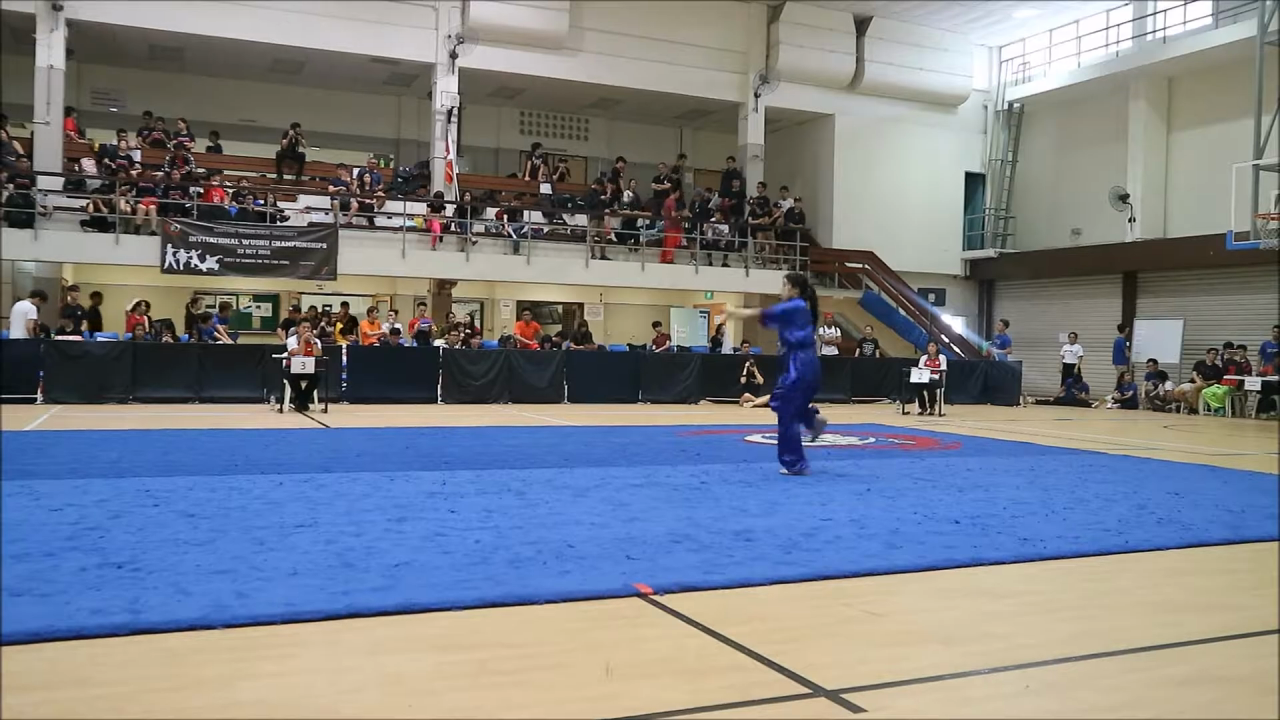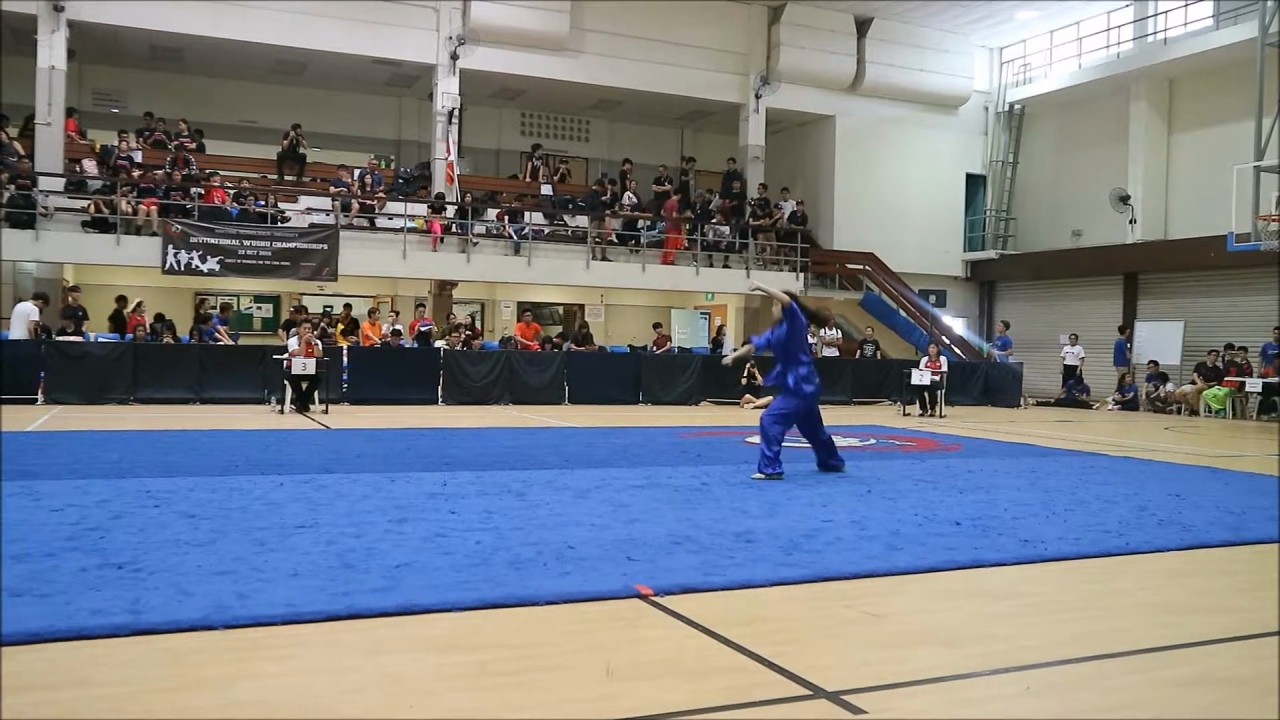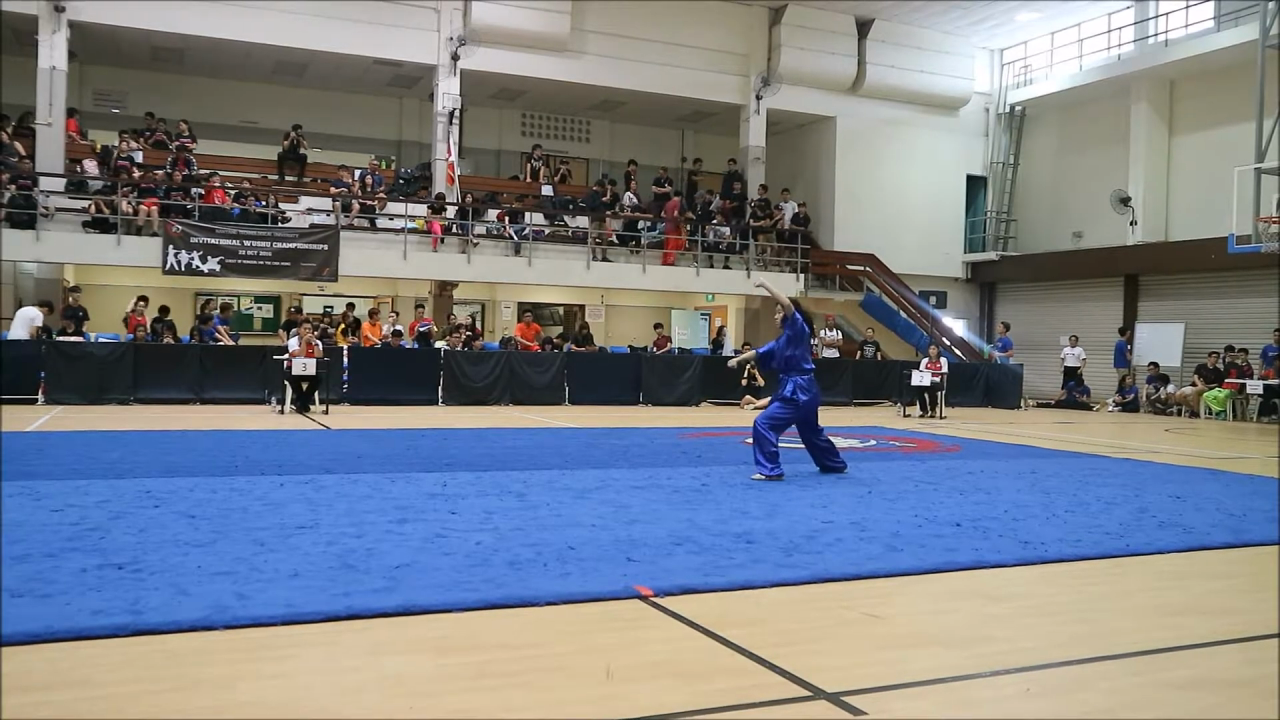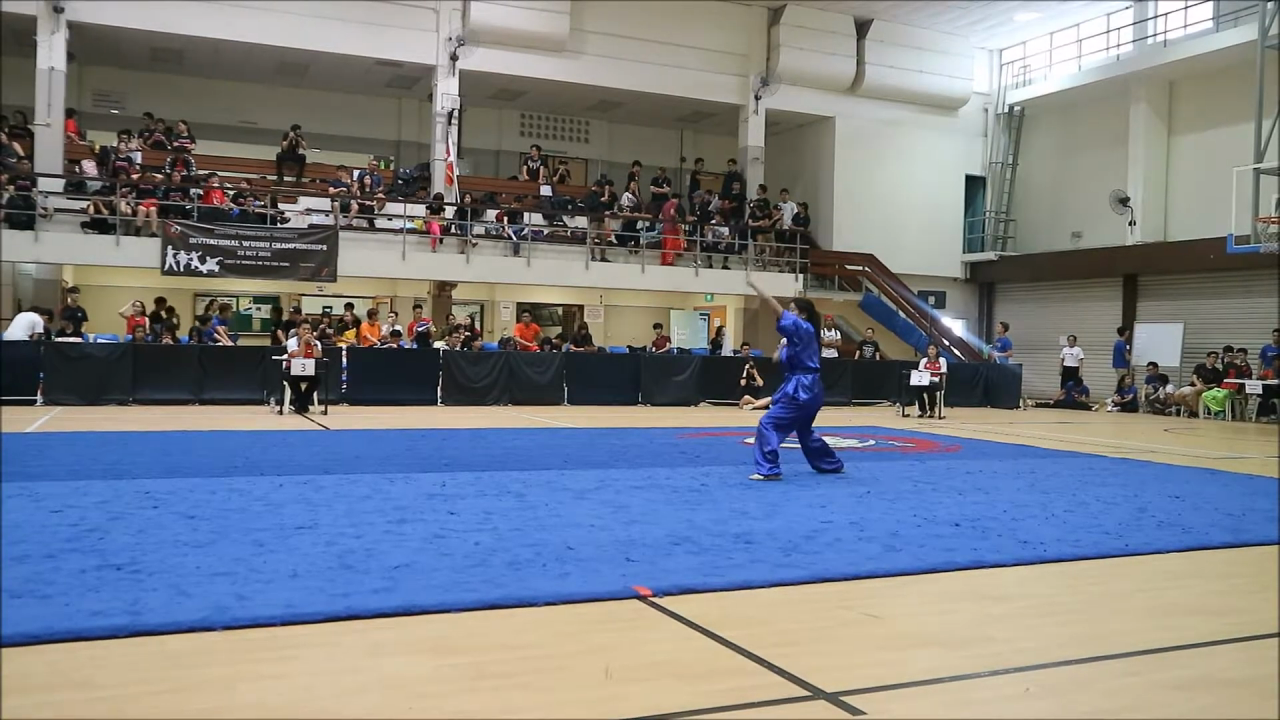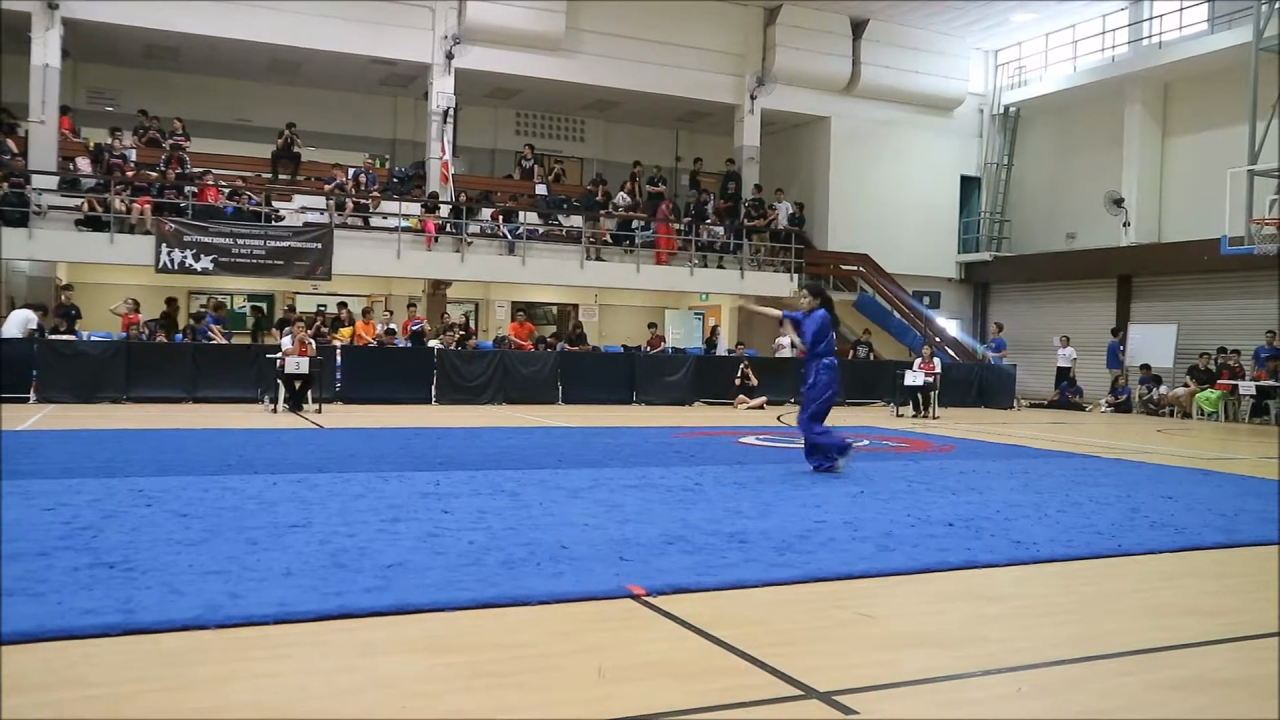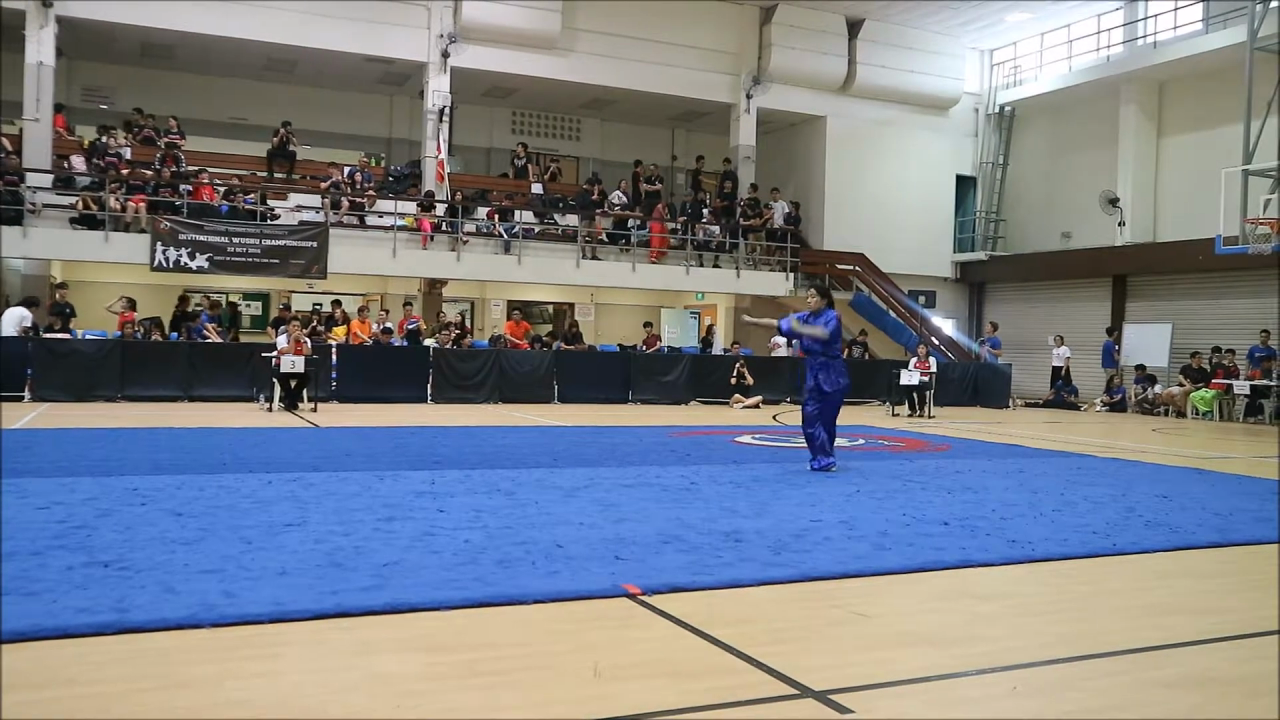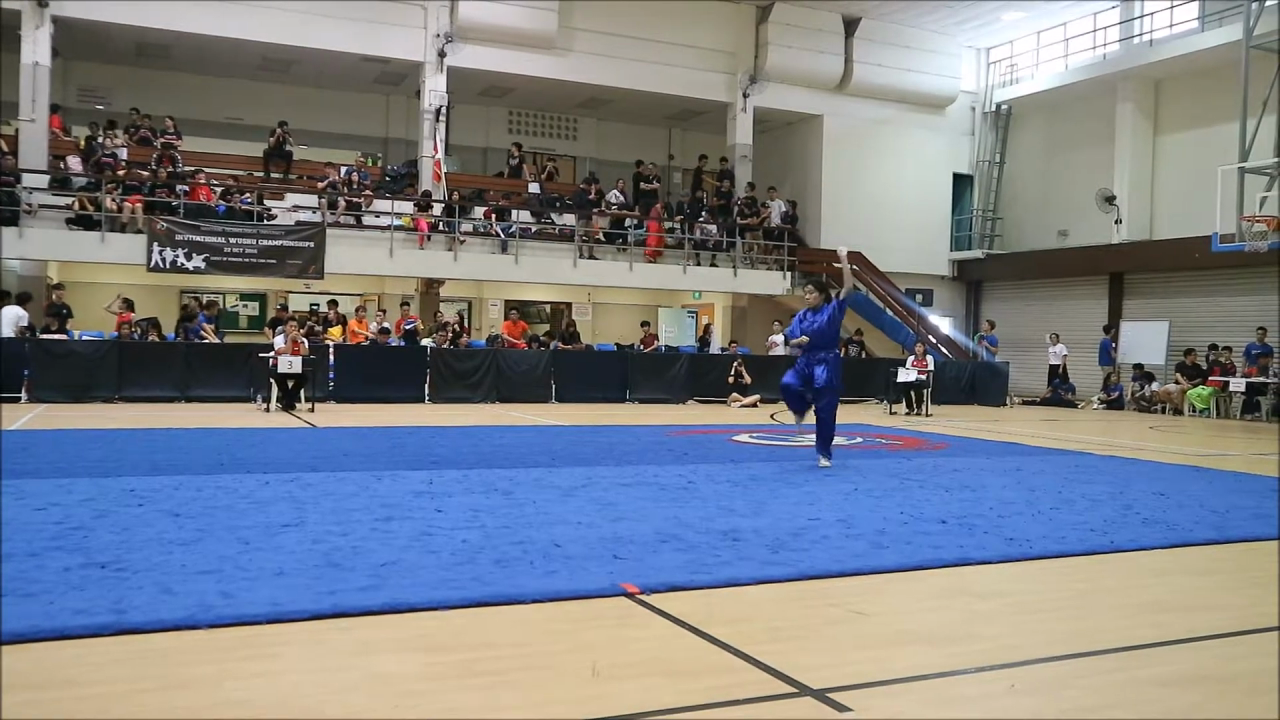
dt=0.3s
person 1, frame 1
left shoulder: (797, 307)
right shoulder: (788, 308)
left elbow: (765, 314)
right elbow: (766, 317)
left wrist: (734, 313)
right wrist: (740, 314)
left hip: (801, 367)
right hip: (800, 366)
left knee: (787, 414)
right knee: (779, 402)
left ankle: (796, 464)
right ankle: (812, 418)
person 1, frame 2
left shoulder: (795, 321)
right shoulder: (777, 331)
left elbow: (786, 301)
right elbow: (756, 344)
left wrist: (761, 287)
right wrist: (733, 356)
left hip: (801, 384)
right hip: (797, 383)
left knee: (771, 420)
right knee: (811, 428)
left ankle: (771, 469)
right ankle: (833, 463)
person 1, frame 3
left shoulder: (798, 331)
right shoulder: (784, 339)
left elbow: (787, 304)
right elbow: (761, 352)
left wrist: (765, 285)
right wrist: (737, 358)
left hip: (798, 392)
right hip: (803, 391)
left knee: (763, 424)
right knee: (812, 433)
left ankle: (770, 470)
right ankle: (836, 464)
person 1, frame 4
left shoulder: (802, 328)
right shoulder: (797, 335)
left elbow: (777, 308)
right elbow: (787, 359)
left wrist: (754, 285)
right wrist: (782, 356)
left hip: (801, 389)
right hip: (809, 389)
left knee: (768, 424)
right knee: (805, 433)
left ankle: (768, 470)
right ankle: (832, 464)
person 1, frame 5
left shoulder: (820, 316)
right shoulder: (805, 316)
left elbow: (804, 346)
right elbow: (778, 314)
left wrist: (791, 333)
right wrist: (751, 307)
left hip: (822, 372)
right hip: (816, 372)
left knee: (807, 420)
right knee: (810, 420)
left ankle: (839, 448)
right ankle: (826, 460)
person 1, frame 6
left shoulder: (831, 317)
right shoulder: (804, 318)
left elbow: (823, 334)
right elbow: (777, 324)
left wrist: (799, 329)
right wrist: (752, 321)
left hip: (832, 373)
right hip: (814, 372)
left knee: (827, 418)
right knee: (811, 419)
left ankle: (823, 459)
right ankle: (823, 459)
person 1, frame 7
left shoulder: (832, 311)
right shoulder: (802, 317)
left elbow: (848, 286)
right elbow: (791, 341)
left wrist: (843, 260)
right wrist: (799, 341)
left hip: (827, 365)
right hip: (806, 362)
left knee: (825, 413)
right knee: (788, 384)
left ankle: (824, 454)
right ankle: (801, 408)
